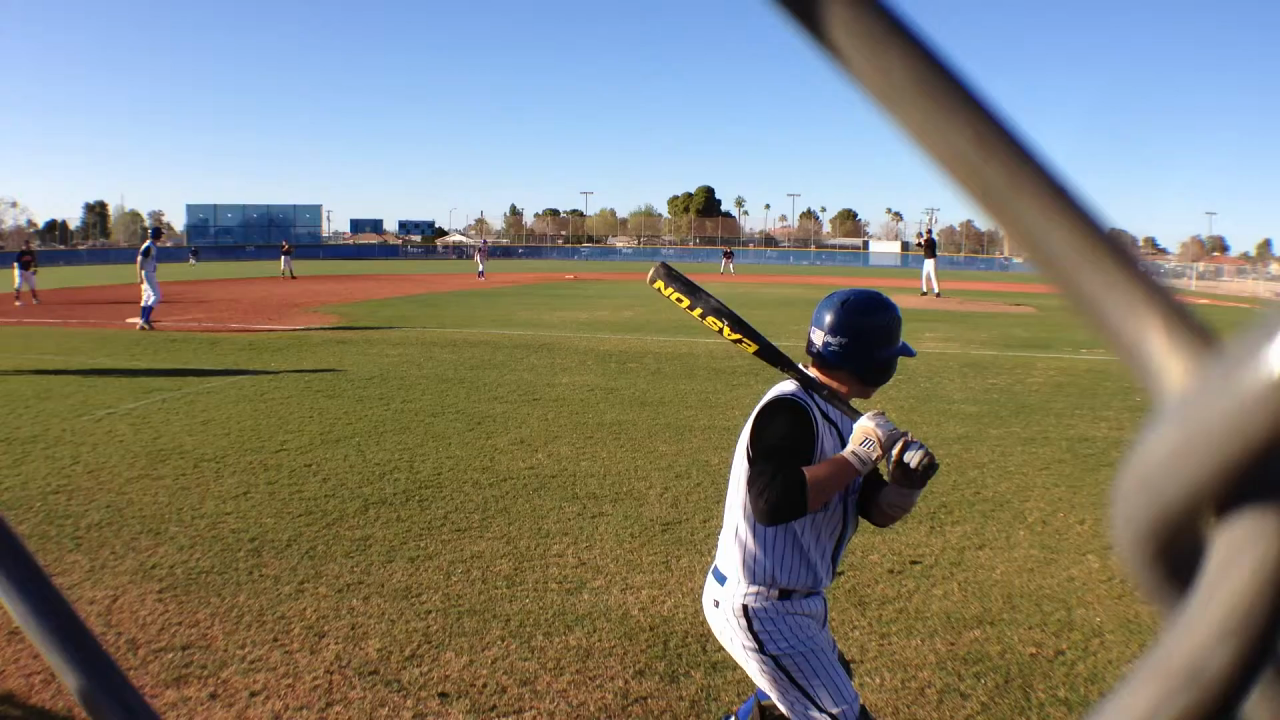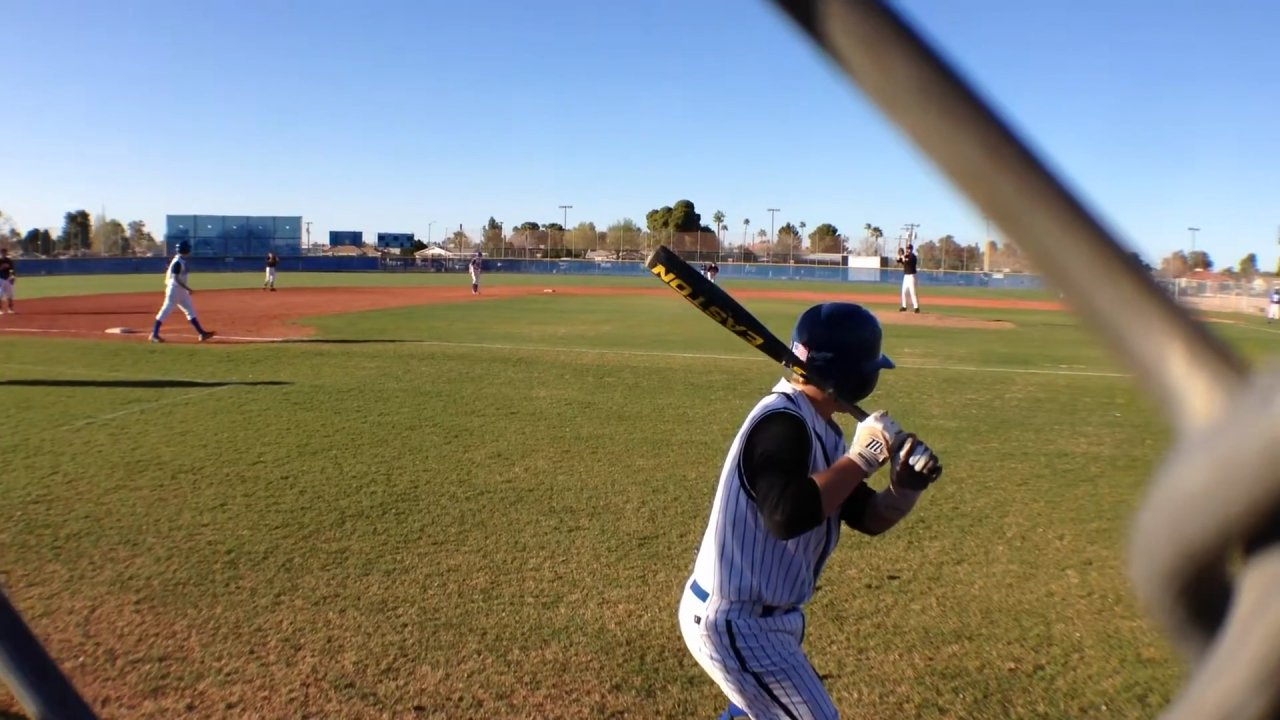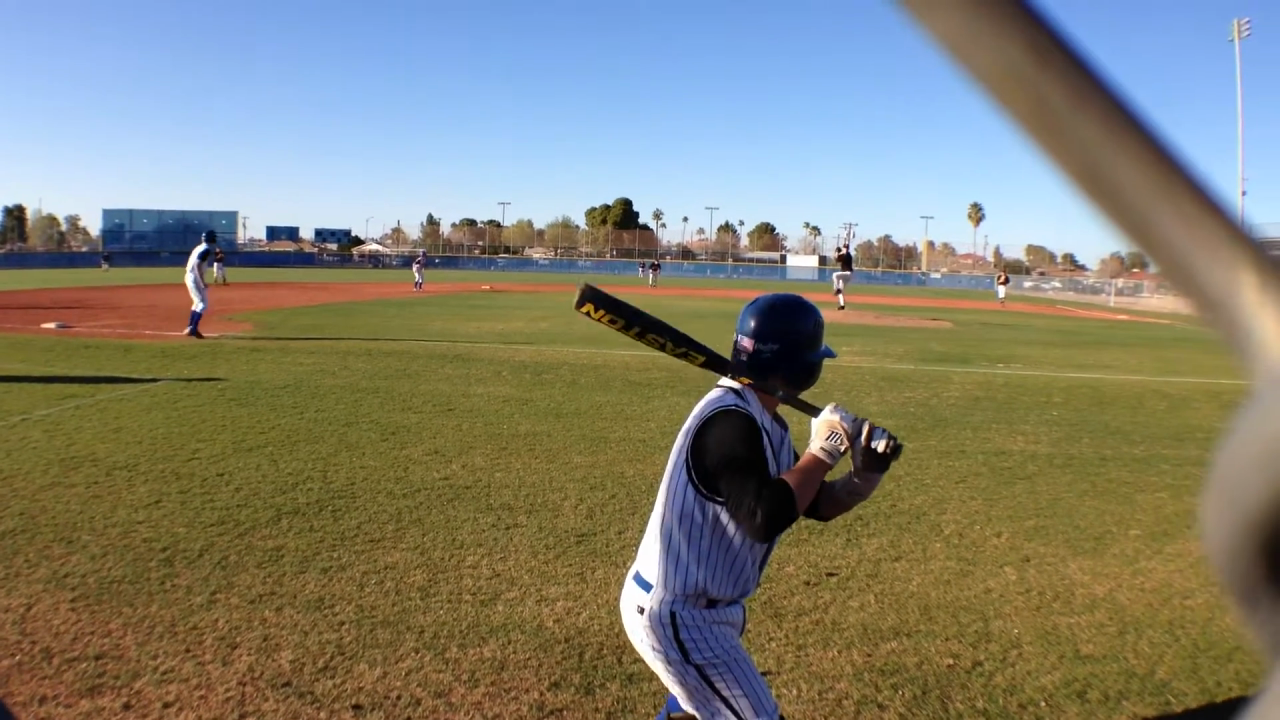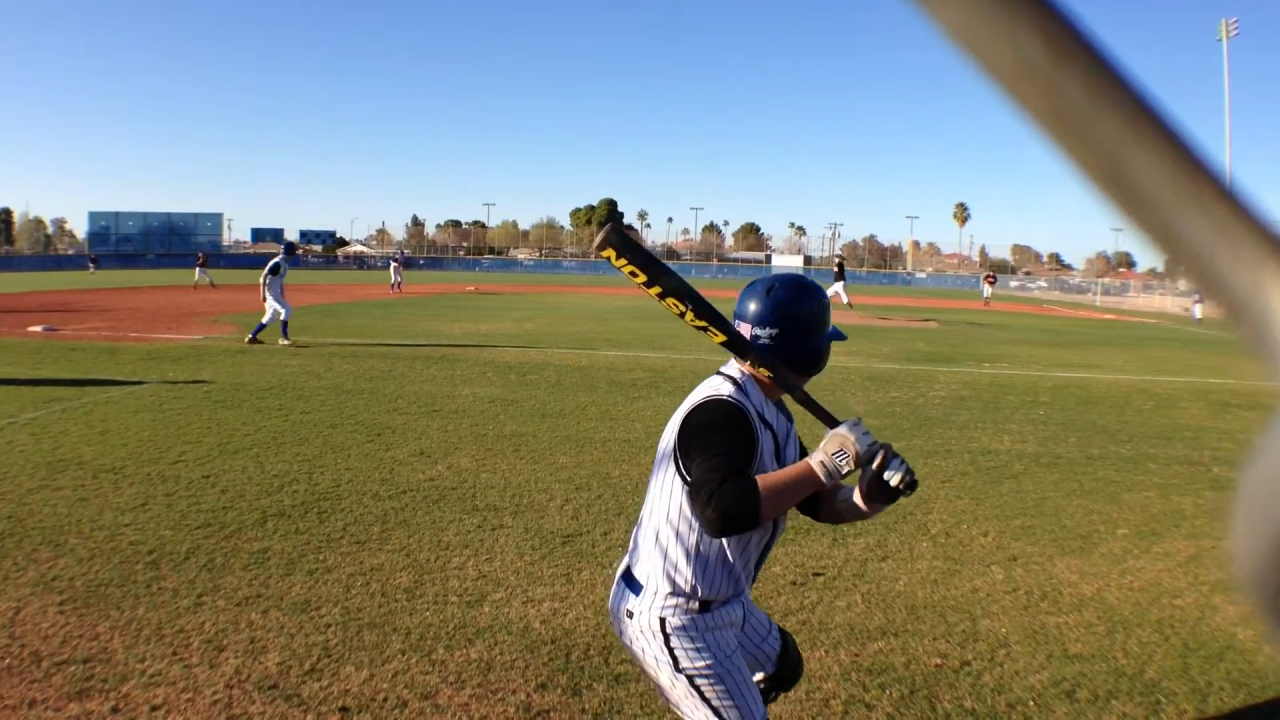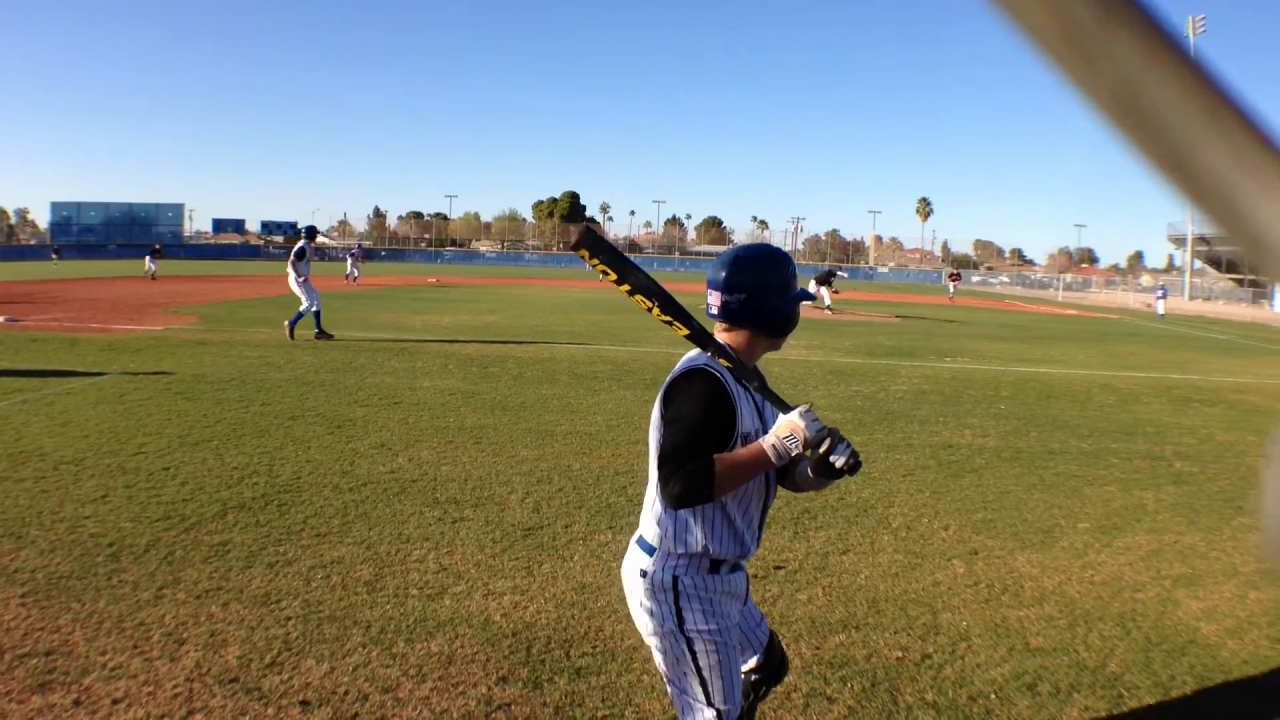
dt=1s
person 1, frame 1
left shoulder: (842, 414)
right shoulder: (791, 409)
left elbow: (878, 512)
right elbow: (771, 504)
left wrist: (904, 484)
right wrist: (857, 455)
left hip: (791, 598)
right hip: (759, 606)
person 1, frame 2
left shoulder: (820, 429)
right shoulder: (782, 422)
left elbow: (867, 518)
right elbow: (786, 516)
left wrist: (905, 487)
right wrist: (862, 457)
left hip: (757, 613)
right hip: (737, 623)
person 1, frame 3
left shoulder: (761, 418)
right shoulder: (732, 421)
left elbow: (817, 503)
right elbow: (762, 519)
left wrist: (865, 474)
right wrist: (823, 451)
left hip: (683, 605)
right hip: (678, 616)
person 1, frame 4
left shoulder: (769, 409)
right shoulder: (721, 411)
left elbow: (816, 502)
right elbow: (720, 512)
left wrist: (867, 497)
right wrist: (825, 462)
left hip: (717, 601)
right hip: (672, 617)
left knee: (780, 667)
person 1, frame 5
left shoulder: (743, 378)
right shoulder: (703, 379)
left elbow: (781, 472)
right elbow: (680, 486)
left wrist: (822, 466)
right wrist: (777, 444)
left hip: (716, 575)
right hip: (683, 581)
left knee: (764, 667)
